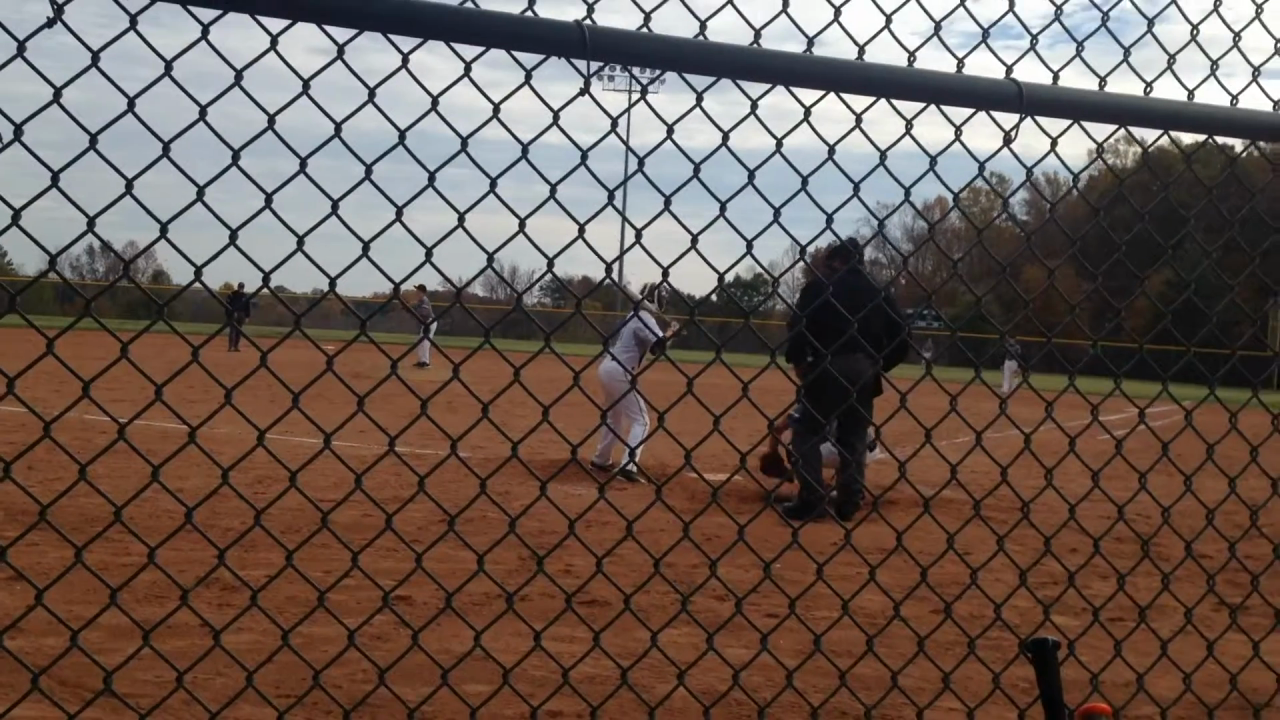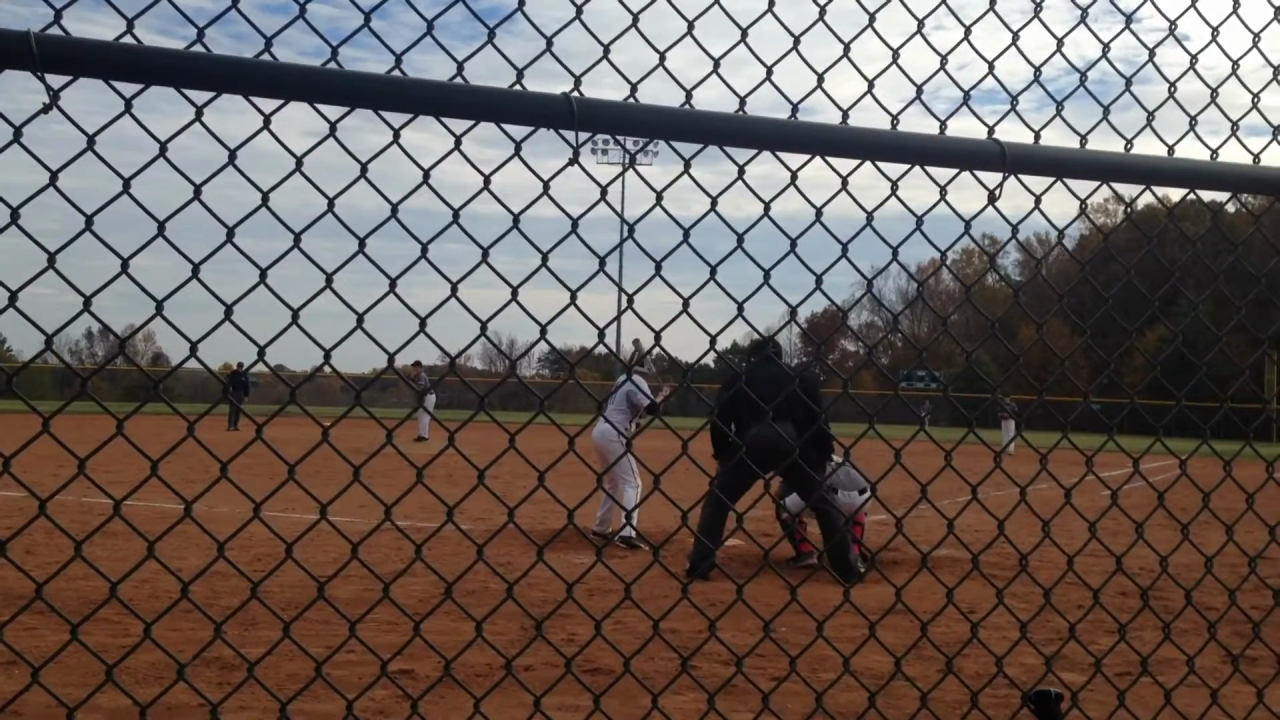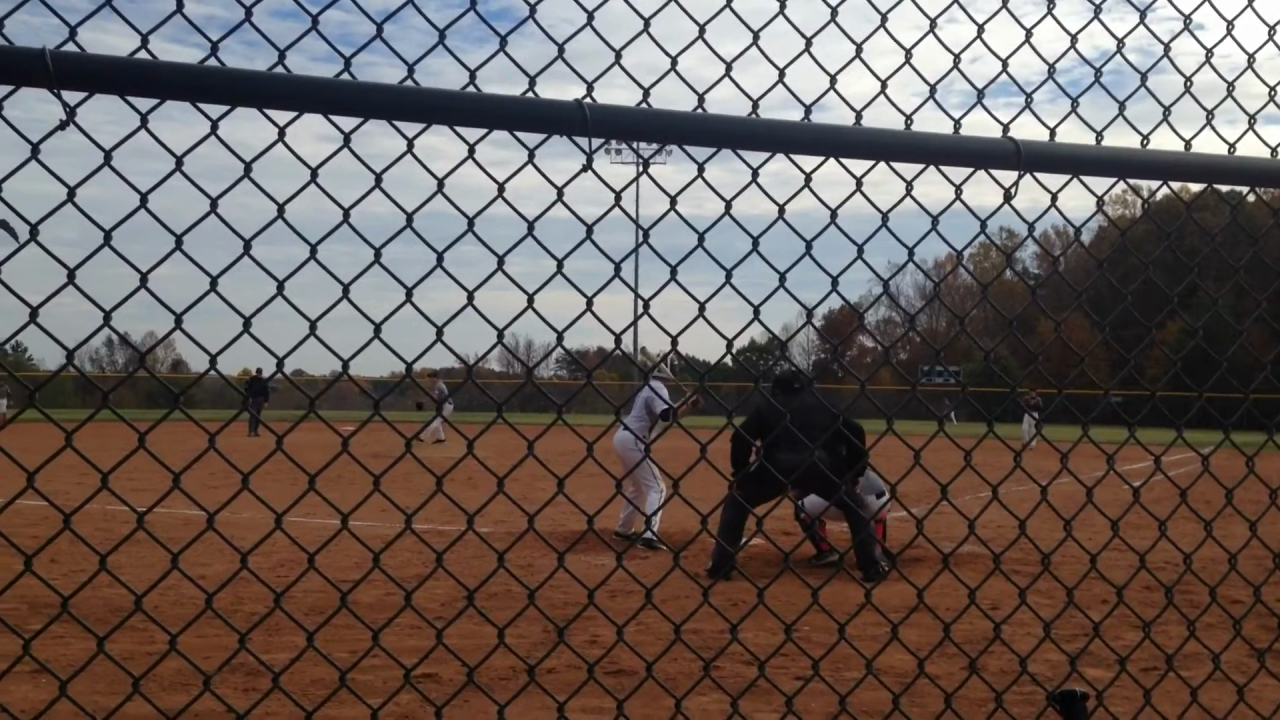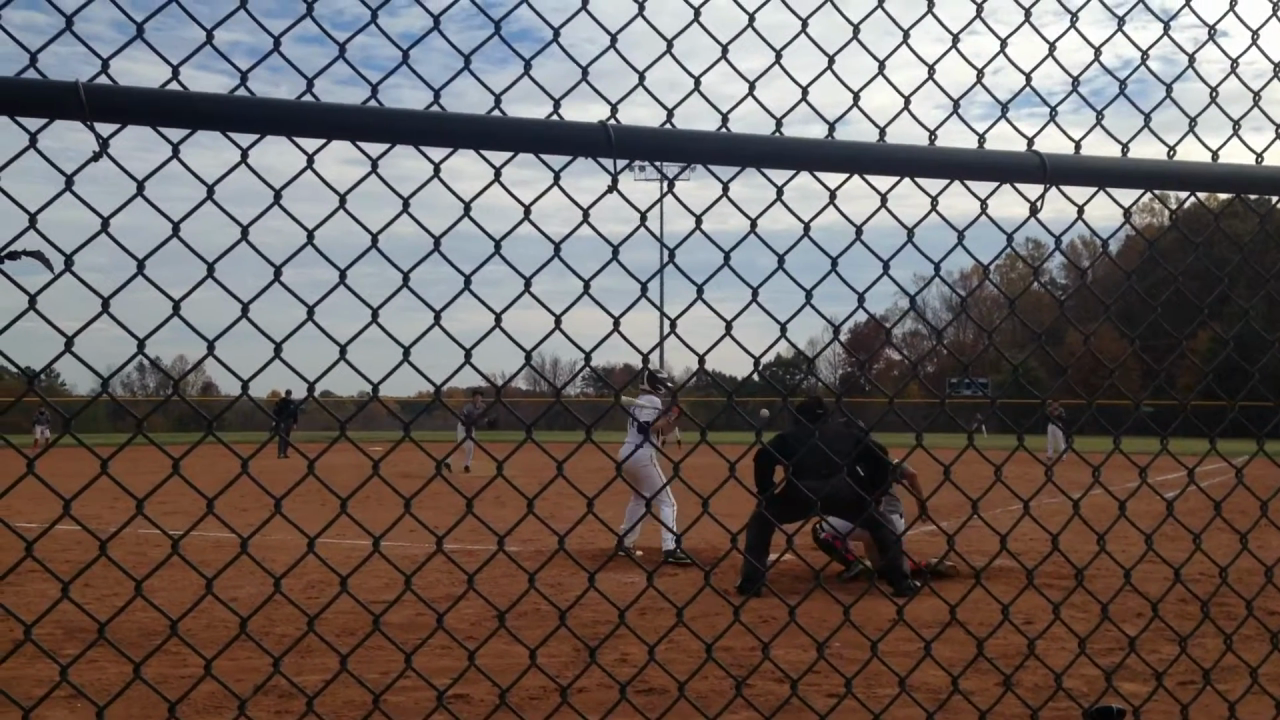
dt=1s
person 1, frame 1
left shoulder: (820, 286)
right shoulder: (878, 292)
left elbow: (797, 325)
right elbow: (901, 335)
left wrist: (797, 360)
right wrist: (880, 365)
left hip: (826, 369)
right hip: (863, 372)
left knee: (807, 434)
right knee: (854, 439)
left ankle: (811, 501)
right ankle: (848, 503)
person 1, frame 2
left shoulder: (740, 378)
right shoulder: (801, 378)
left elbow: (720, 418)
right elbow: (818, 420)
left wrist: (722, 457)
right wrist: (822, 459)
left hip: (752, 444)
right hip: (792, 445)
left knee: (718, 499)
right knee: (823, 503)
left ankle: (700, 564)
right ankle: (848, 569)
person 1, frame 3
left shoulder: (766, 408)
right shoulder: (823, 406)
left elbow: (741, 438)
right elbow: (855, 433)
left wrist: (740, 475)
right wrist: (853, 475)
left hip: (779, 466)
right hip: (821, 466)
left knee: (737, 501)
right knee: (854, 507)
left ankle: (721, 565)
right ankle: (873, 566)
person 1, frame 4
left shoulder: (788, 436)
right shoulder: (844, 432)
left elbow: (762, 458)
right elbow: (879, 456)
left wrist: (764, 496)
right wrist: (875, 495)
left hip: (801, 492)
right hip: (842, 491)
left knee: (760, 518)
right knee: (879, 524)
left ankle: (750, 582)
right ankle: (900, 582)
person 2, frame 1
left shoulder: (635, 317)
right shoulder: (644, 318)
left elbow: (654, 349)
right elbow: (660, 345)
left wrist: (670, 333)
right wrist: (671, 331)
left hip: (608, 368)
right hip: (619, 372)
left knee: (614, 417)
right knee: (640, 420)
left ankle: (601, 460)
right ankle: (628, 466)
person 2, frame 2
left shoulder: (624, 380)
right shoulder: (637, 381)
left elbow: (636, 409)
right elbow: (652, 409)
left wrist: (657, 398)
right wrist: (662, 395)
left hip: (601, 431)
right hip: (613, 434)
left knee: (612, 483)
right knee: (631, 483)
left ankle: (601, 528)
right ankle: (627, 533)
person 2, frame 3
left shoulder: (649, 386)
right shoulder: (657, 388)
left elbow: (667, 415)
right elbow: (667, 415)
left wrist: (690, 406)
right wrist: (687, 402)
left hip: (624, 438)
right hip: (633, 441)
left knee: (637, 486)
right knee: (656, 488)
left ankle: (624, 529)
right ankle: (648, 535)
person 2, frame 4
left shoulder: (639, 402)
right shoulder: (653, 401)
right elbow: (646, 426)
left wrist: (671, 417)
right wrist: (670, 417)
left hip: (626, 454)
right hip: (642, 456)
left knee: (640, 499)
right knee: (666, 503)
left ankle: (624, 543)
right ankle: (671, 548)
